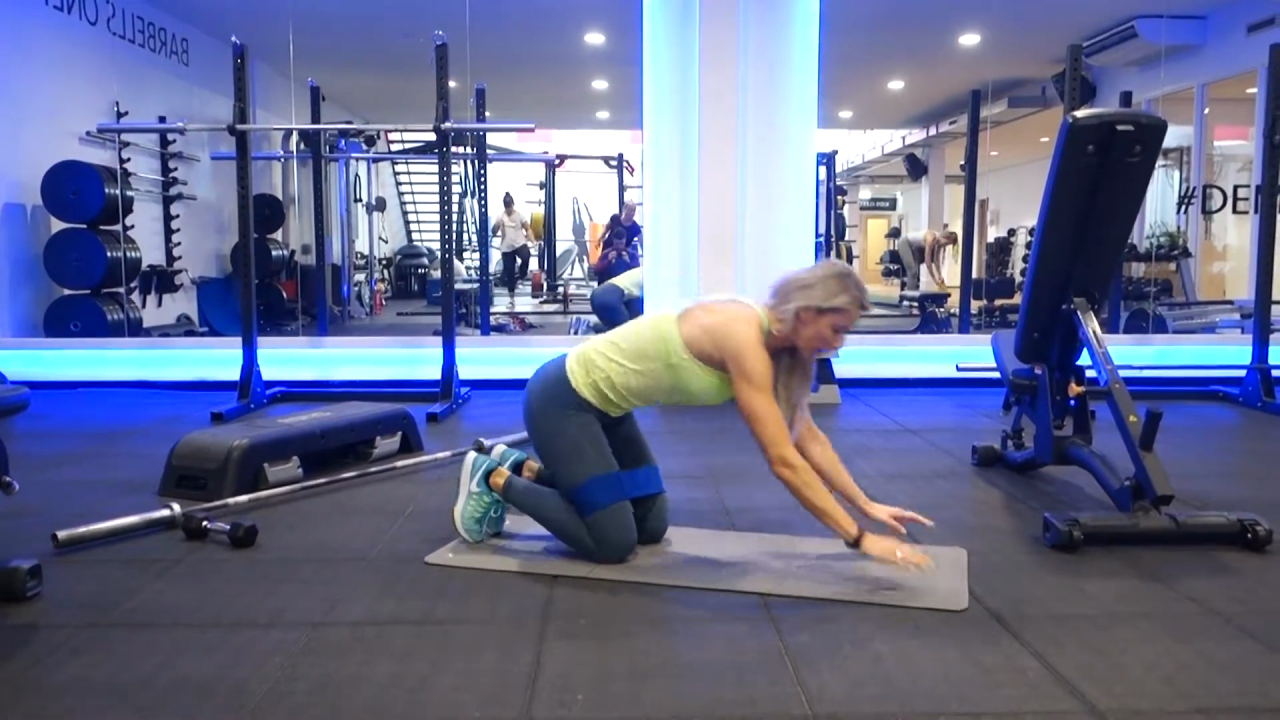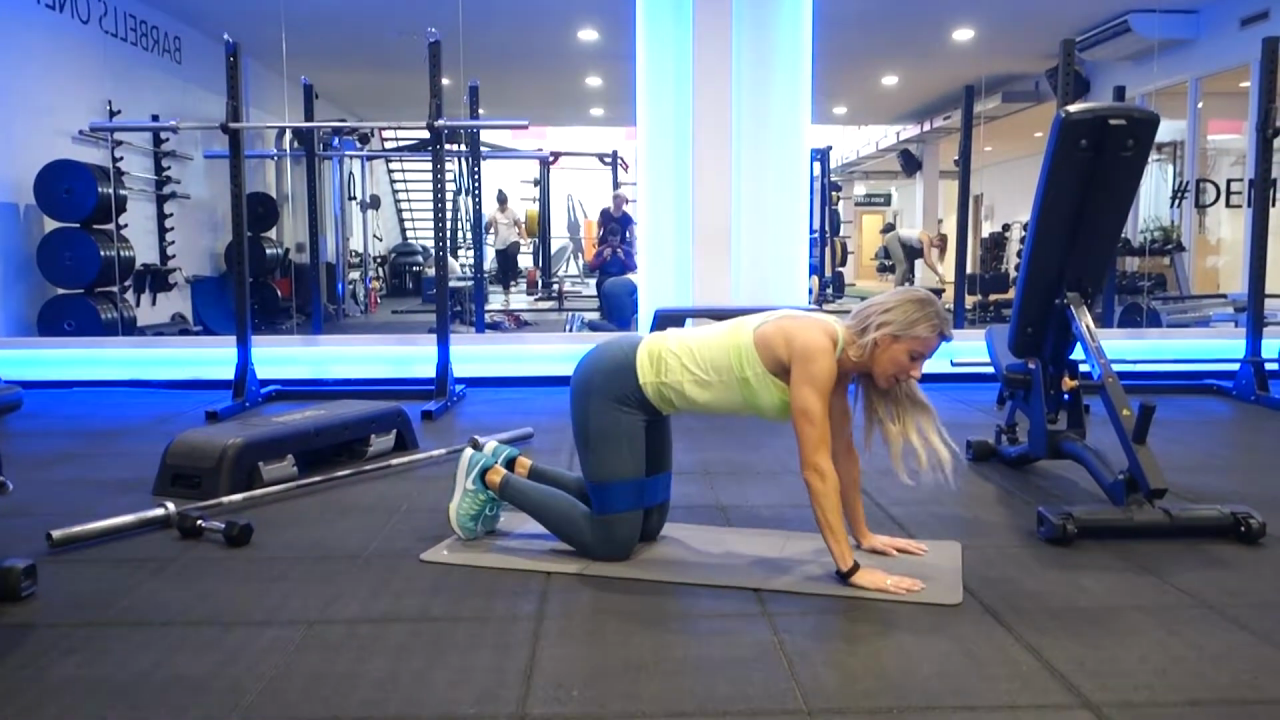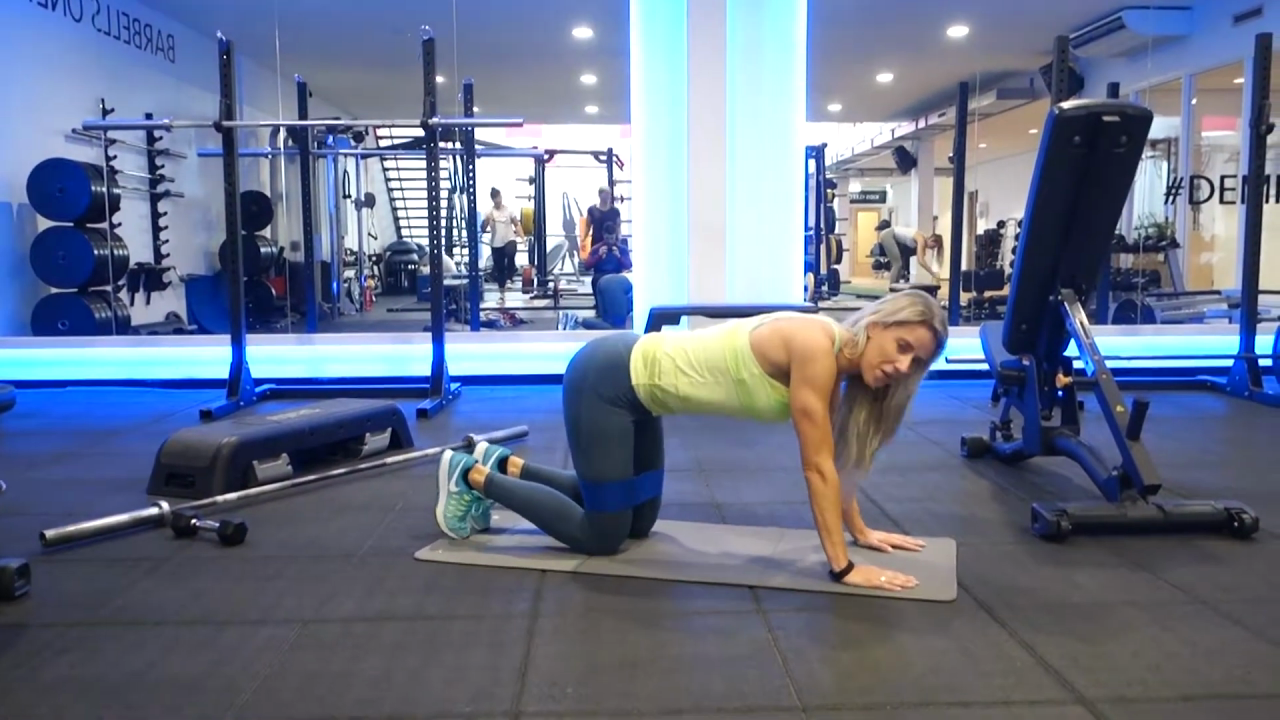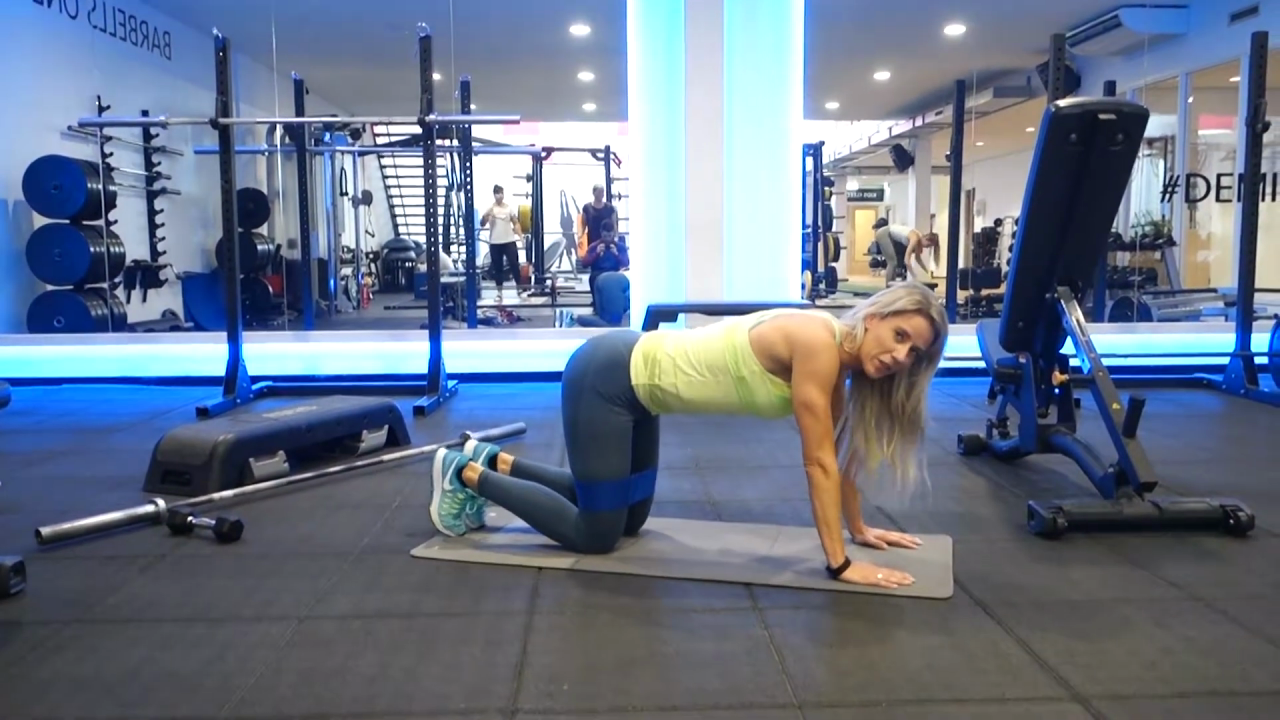
dt=0.5s
person 1, frame 1
left shoulder: (773, 337)
right shoulder: (743, 338)
left elbow: (805, 433)
right elbow: (783, 459)
left wrist: (867, 505)
right wrist: (858, 538)
left hip: (601, 399)
right hip: (564, 399)
left knee: (650, 527)
right knee: (612, 545)
left ankle: (523, 468)
right ankle: (495, 481)
person 1, frame 2
left shoulder: (839, 355)
right shoulder: (816, 346)
left elbow: (843, 455)
right elbow: (817, 468)
left wrist: (864, 534)
right wrist: (850, 568)
left hip: (642, 383)
right hip: (612, 382)
left knee: (646, 525)
right knee: (612, 541)
left ankle: (513, 464)
right ankle: (490, 478)
person 1, frame 3
left shoulder: (835, 357)
right shoulder: (816, 347)
left elbow: (834, 456)
right elbow: (817, 467)
left wrist: (861, 530)
right wrist: (843, 567)
left hip: (635, 378)
right hip: (604, 380)
left knee: (637, 520)
right knee: (603, 535)
left ankle: (504, 465)
right ankle: (472, 476)
person 1, frame 4
left shoulder: (834, 354)
right shoulder: (818, 342)
left elbow: (838, 450)
right elbow: (819, 462)
left wrist: (859, 528)
right wrist: (840, 563)
left hip: (634, 376)
right hip: (606, 378)
left knee: (628, 516)
right knee: (595, 534)
left ankle: (494, 462)
right ankle: (466, 475)
